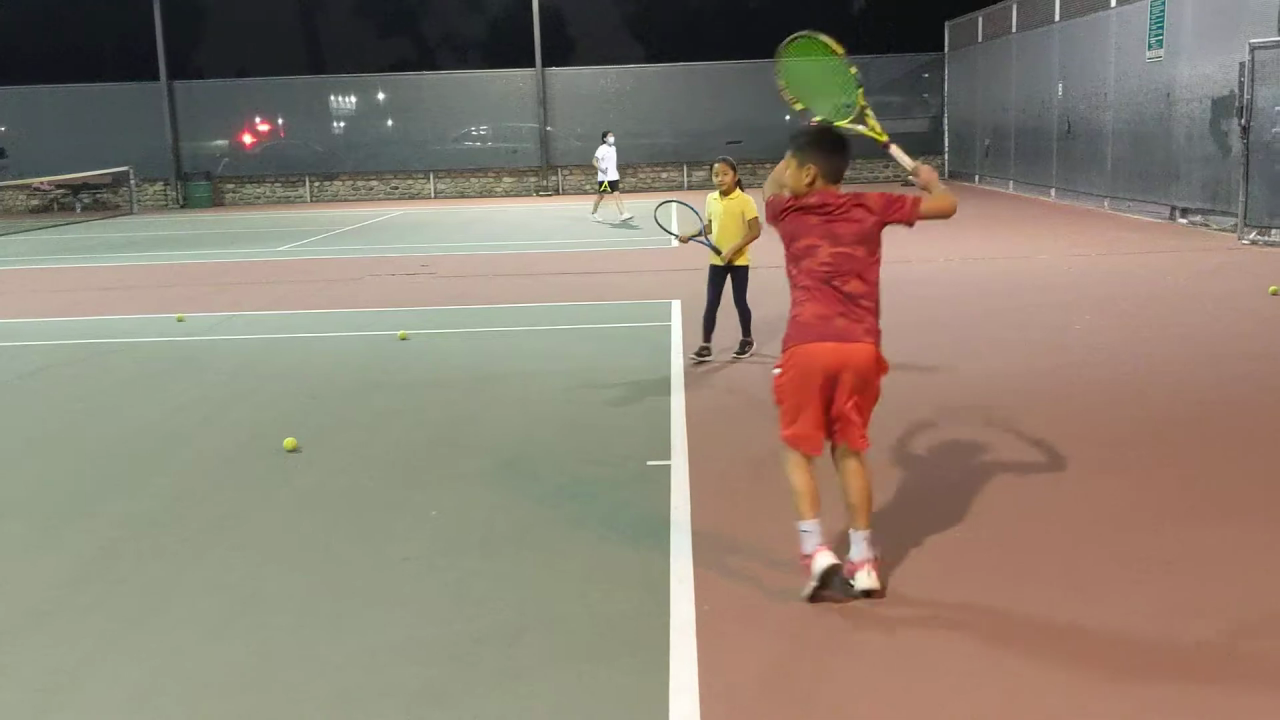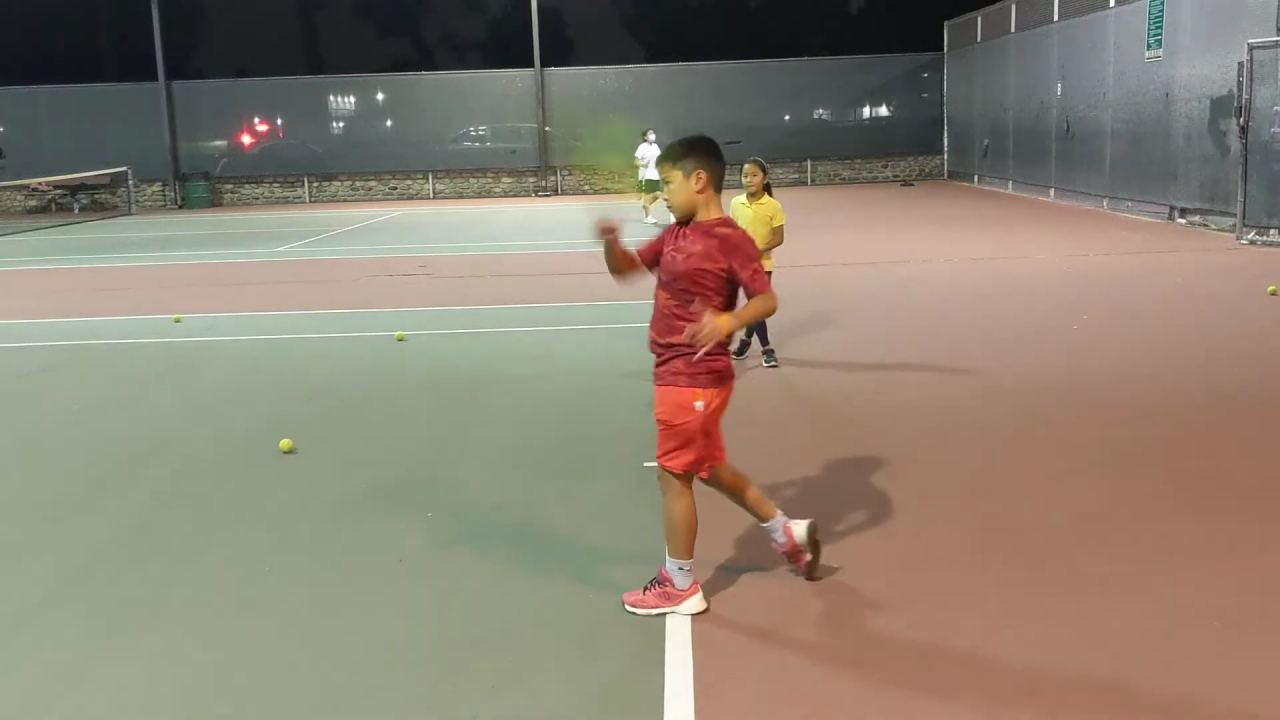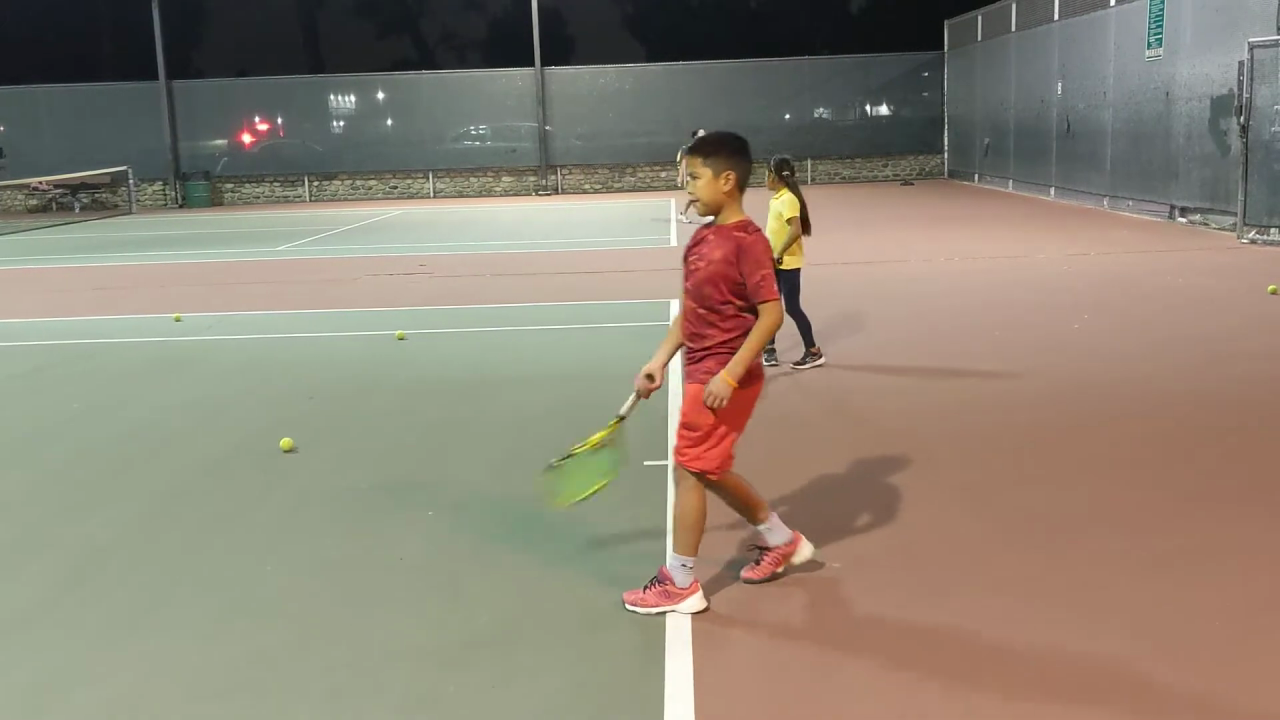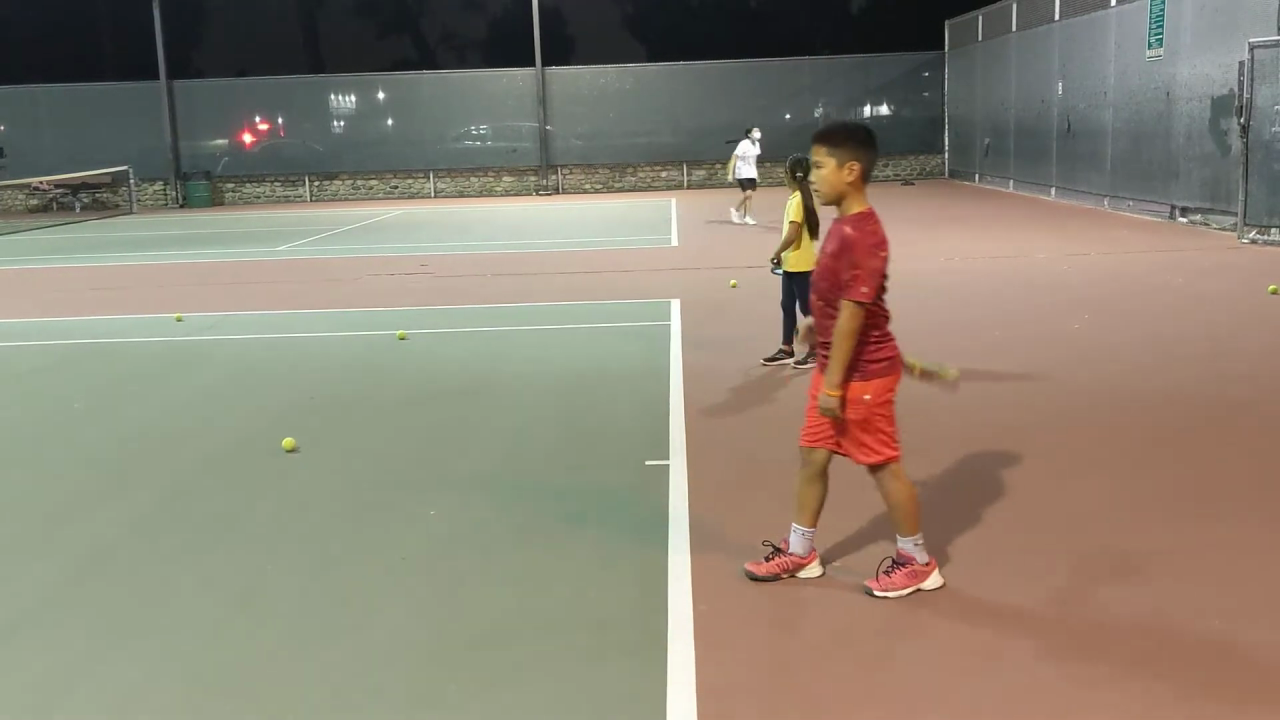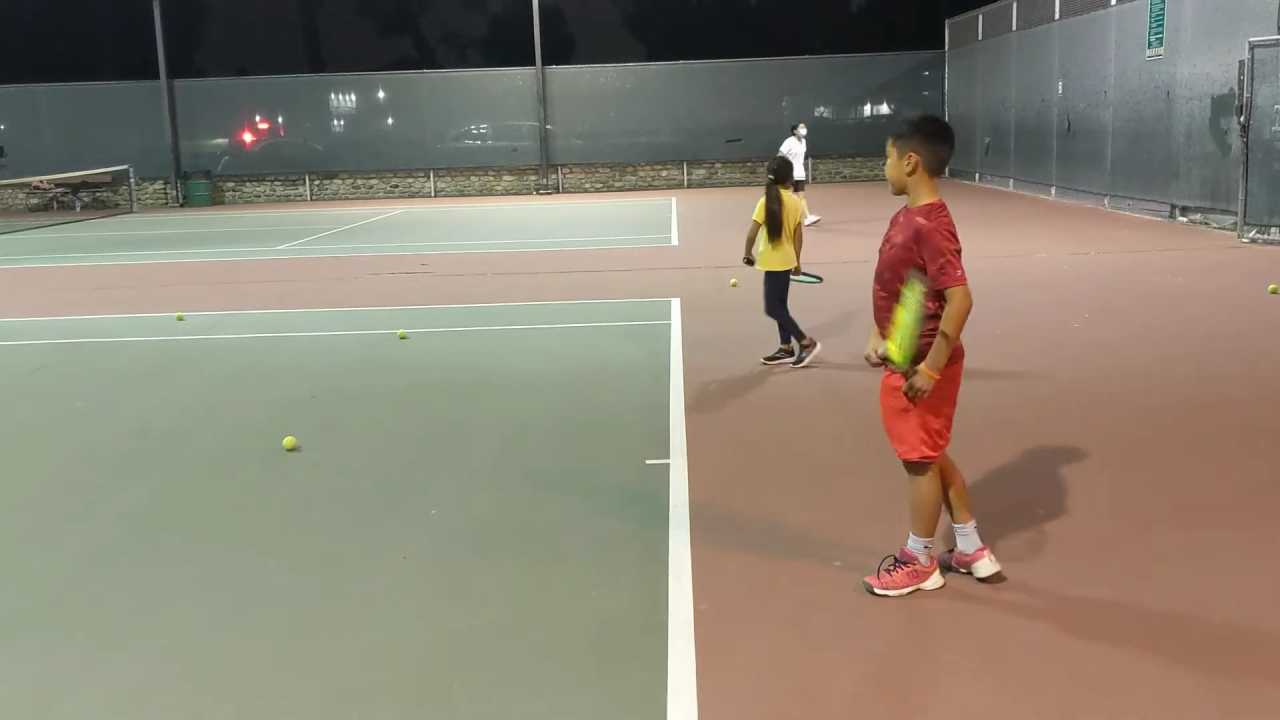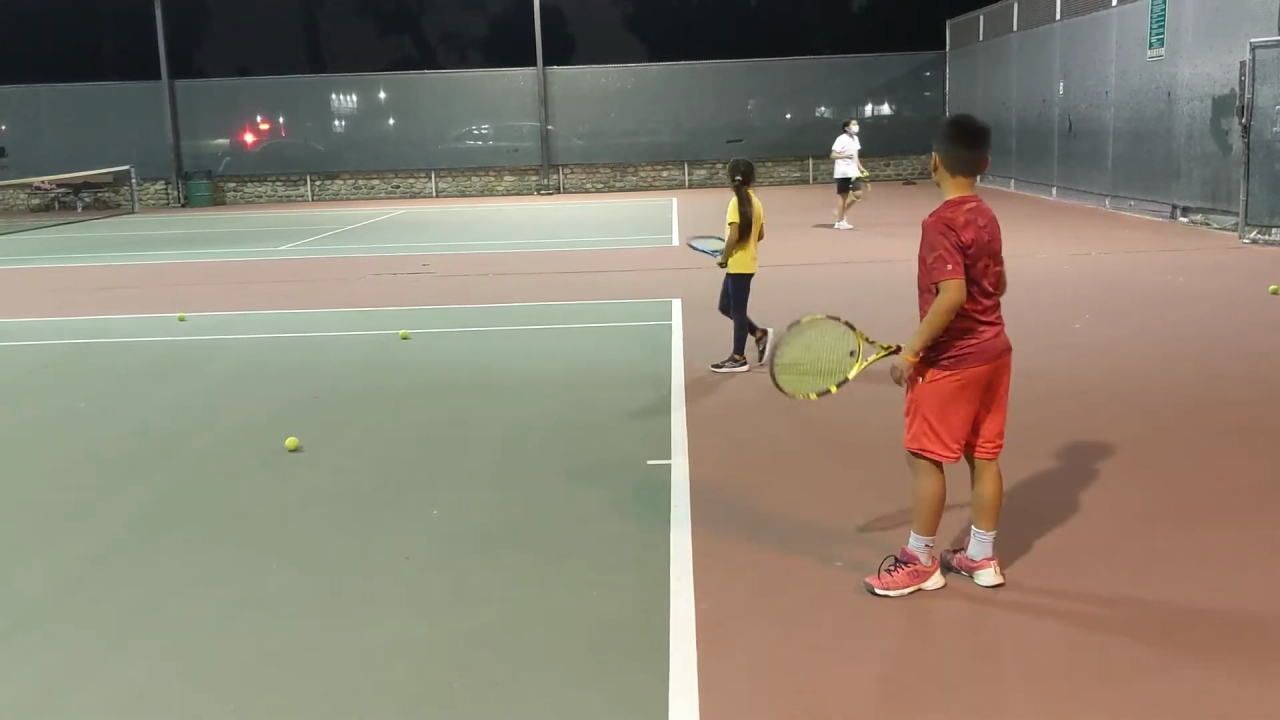
dt=0.7s
person 1, frame 1
left shoulder: (787, 211)
right shoulder: (872, 206)
left elbow: (769, 191)
right elbow: (945, 207)
left wrist: (783, 171)
right wrist: (931, 182)
left hip: (808, 347)
right hip: (861, 347)
left knee: (797, 451)
right knee: (850, 453)
left ankle: (817, 549)
right ankle: (862, 563)
person 1, frame 2
left shoulder: (732, 240)
right shoulder: (674, 235)
left elbow: (766, 301)
right elbow: (626, 268)
left wrist: (726, 321)
right wrist: (611, 240)
left hip: (694, 380)
right hip: (678, 377)
left knee: (674, 476)
right knee: (710, 468)
left ankle: (680, 586)
right ankle: (789, 534)
person 1, frame 3
left shoulder: (747, 242)
right shoulder: (701, 239)
left elbow: (770, 314)
left wrist: (730, 374)
right wrist: (659, 359)
left hip: (725, 380)
right hip: (702, 375)
left knee: (689, 471)
right knee: (715, 471)
left ankle: (679, 583)
right ankle: (783, 541)
person 1, frame 4
left shoulder: (859, 236)
right shoulder: (846, 226)
left elbow: (853, 315)
left wrist: (833, 384)
right wrist: (816, 321)
left hip: (863, 373)
right hip: (838, 369)
left knee: (882, 464)
right knee: (812, 456)
left ankle: (917, 561)
right ankle: (799, 550)
person 1, frame 5
left shoulder: (927, 227)
right shoulder: (905, 218)
left elbow: (960, 300)
left wrist: (930, 367)
right wrist: (877, 336)
left hip: (923, 366)
right hip: (908, 358)
left knee: (921, 461)
right knee: (933, 456)
left ankle: (920, 562)
right ankle: (972, 549)
person 1, frame 6
left shoulder: (941, 223)
right shoulder: (986, 217)
left elbow: (952, 295)
left wrist: (912, 351)
left hip: (953, 359)
right hip: (993, 351)
left knee: (925, 455)
right knee: (984, 455)
left ankle: (921, 561)
right ankle: (981, 557)
person 2, frame 1
left shoulder: (745, 200)
right shoulder: (711, 199)
left elbow: (754, 231)
left wrist: (733, 249)
right wrist: (691, 235)
left hip: (739, 260)
right hip: (717, 260)
left knee: (740, 302)
right knee: (712, 303)
left ankle: (747, 340)
right ankle: (705, 346)
person 2, frame 2
left shoulder: (773, 206)
right shoulder: (736, 203)
left elbow: (778, 238)
left wrist: (757, 251)
left hip: (762, 264)
left ankle: (746, 339)
right ankle: (766, 349)
person 2, frame 3
left shoulder: (788, 199)
right shoulder: (776, 199)
left elbow: (796, 230)
left wrist: (777, 255)
right wrist: (773, 255)
left hip: (787, 263)
right hip: (777, 264)
left knee: (792, 308)
left ankle: (814, 352)
right ankle: (770, 348)
person 2, frame 4
left shoulder: (797, 200)
right shoulder: (803, 197)
left elbow: (792, 234)
left wrist: (777, 254)
left hip: (799, 264)
right hip: (793, 264)
left knee: (805, 308)
right knee: (787, 305)
left ankle: (815, 353)
right ankle: (787, 350)
person 2, frame 5
left shoulder: (767, 201)
right shoulder: (795, 201)
left elbow: (752, 234)
right elbow: (798, 235)
left wrist: (748, 254)
right wrist: (797, 261)
left hip: (772, 263)
right hip: (786, 262)
left knee: (772, 308)
right knee: (779, 305)
left ankle: (807, 343)
right ankle: (786, 348)
person 2, frame 6
left shoulder: (737, 203)
right shoulder: (754, 202)
left elbow: (733, 236)
right elbow: (760, 235)
left wrist: (724, 257)
left hip: (739, 266)
right hip: (744, 264)
left knee: (737, 311)
right knee: (726, 307)
left ankle: (738, 358)
right ankle: (760, 334)
